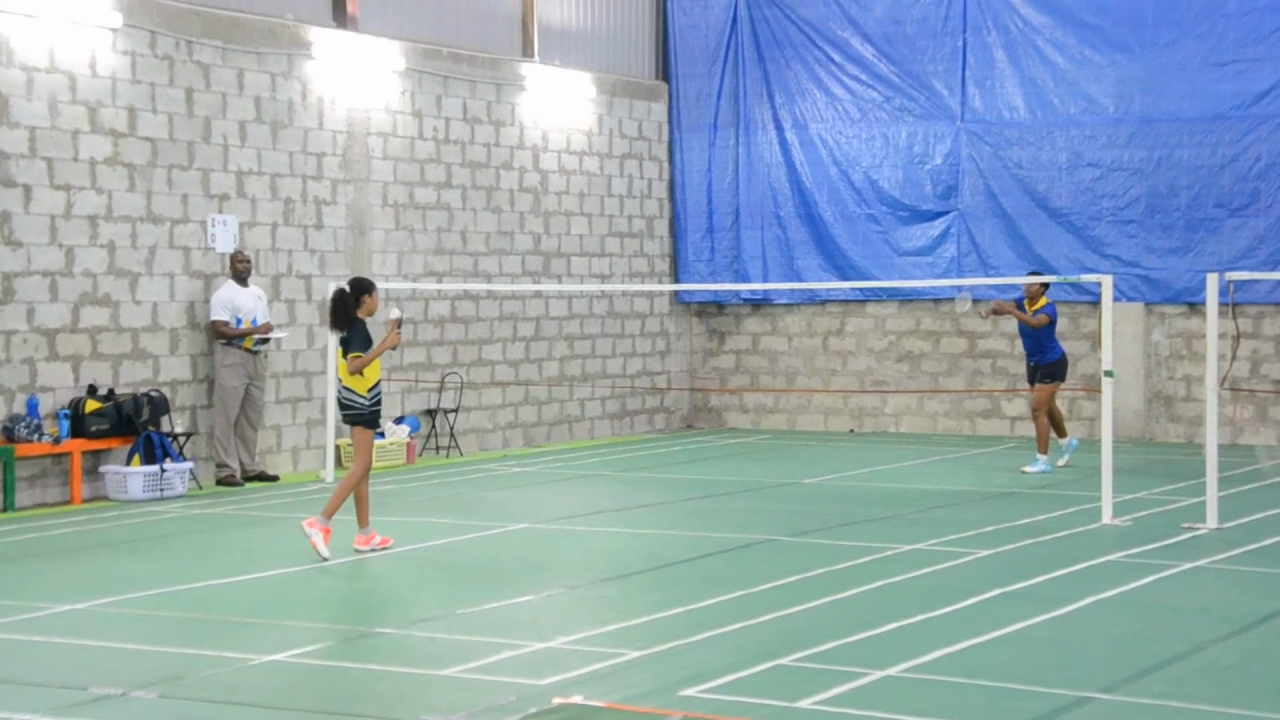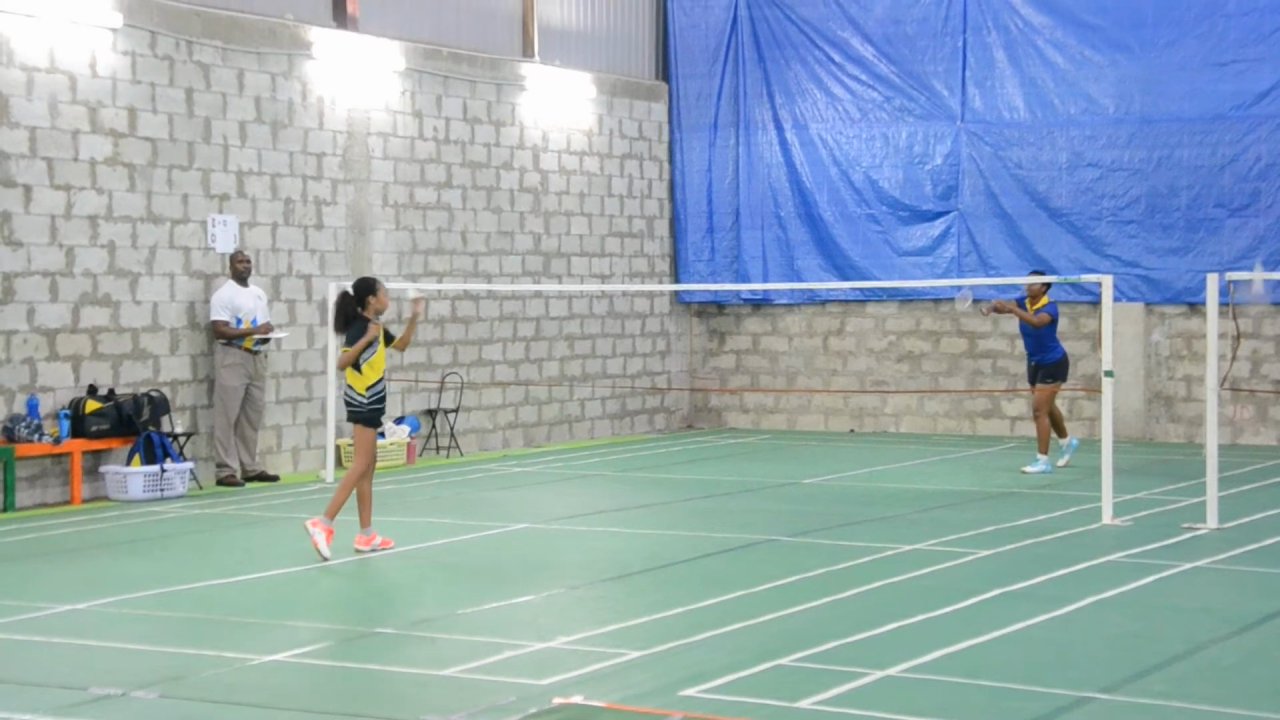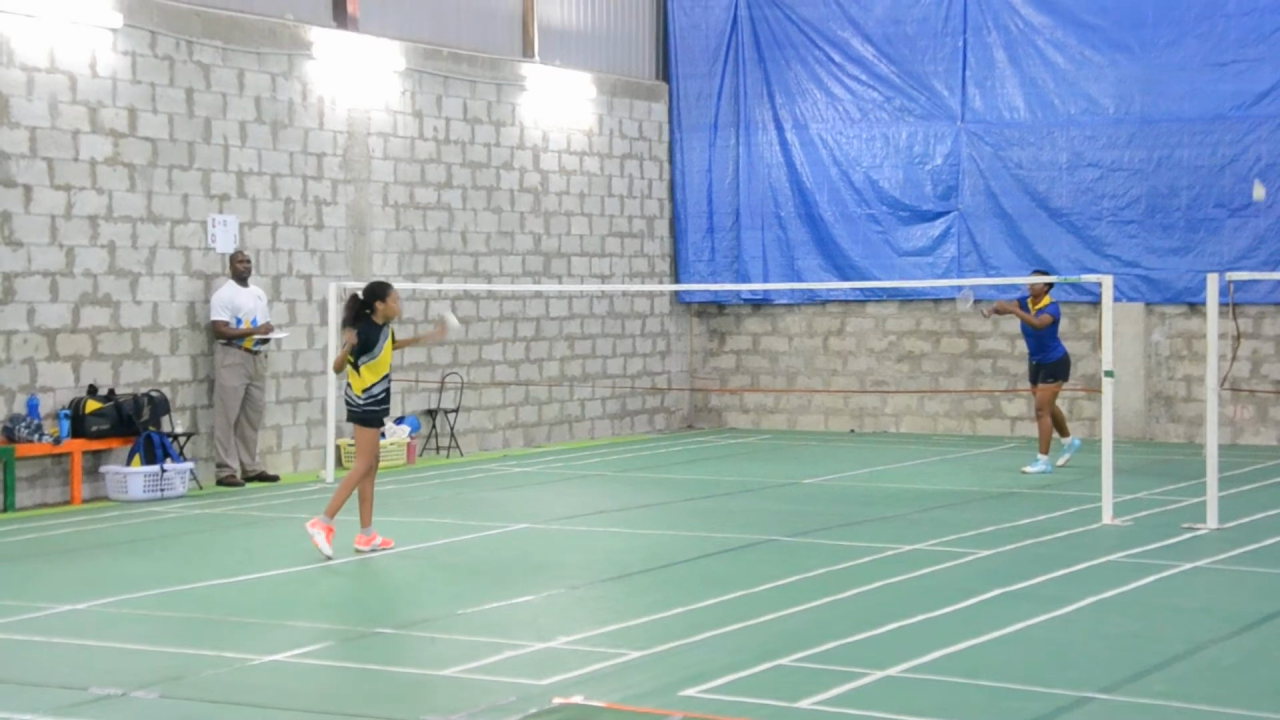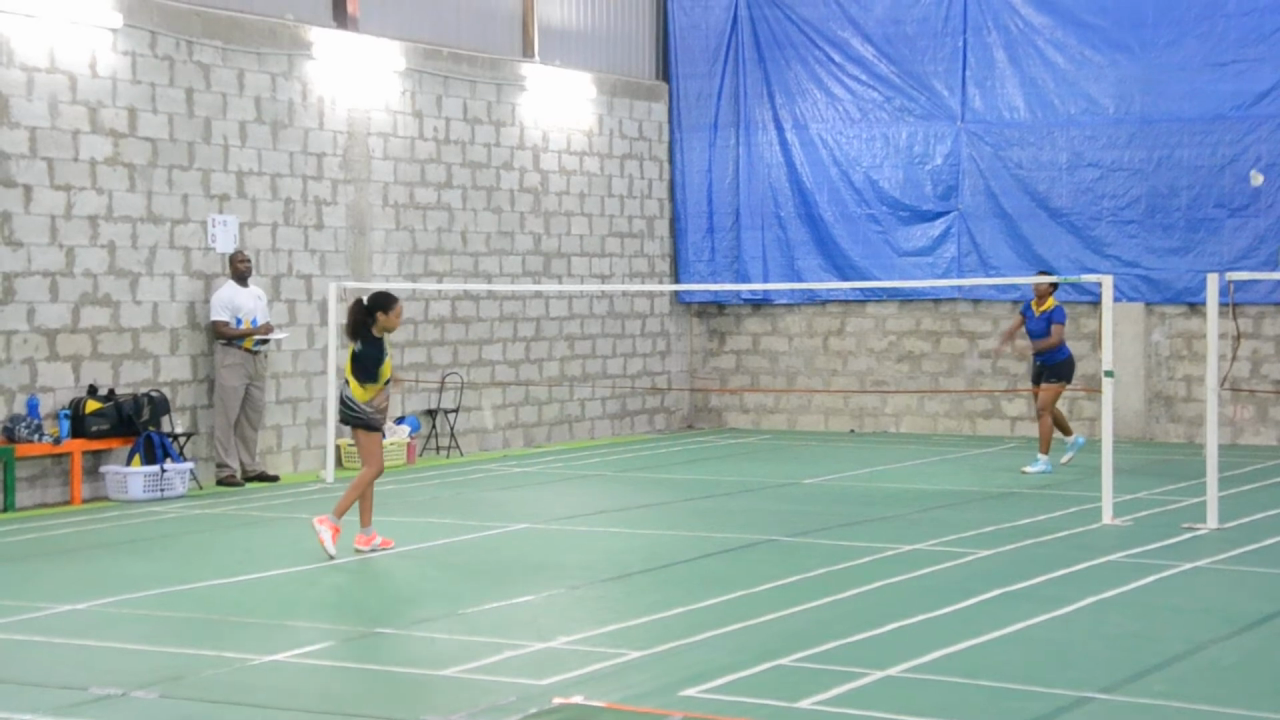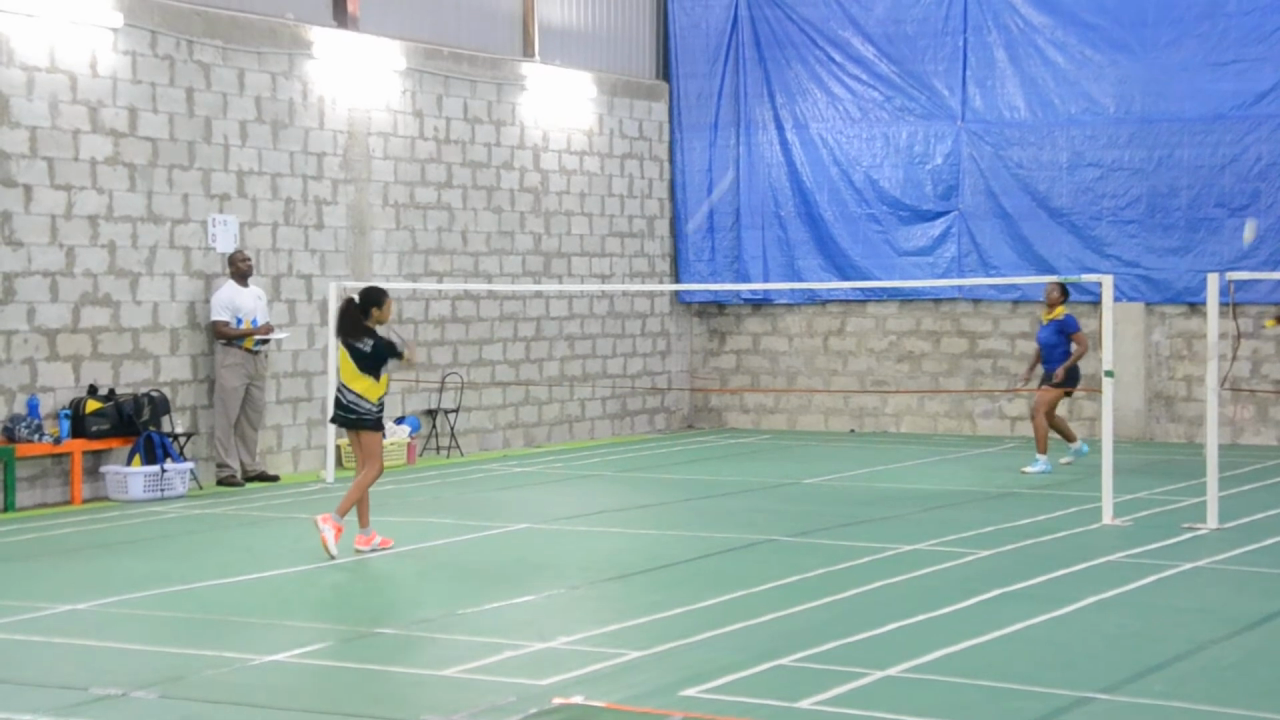
dt=0.2s
person 1, frame 1
left shoulder: (356, 326)
right shoulder: (357, 328)
left elbow: (371, 359)
right elbow: (352, 367)
left wrist: (391, 334)
right wrist: (384, 346)
left hip: (361, 404)
right hip: (361, 405)
left knee: (364, 467)
right knee: (359, 468)
left ankle: (365, 535)
right ankle: (320, 523)
person 1, frame 2
left shoulder: (375, 325)
right shoulder: (359, 325)
left elbow: (400, 345)
right elbow: (342, 360)
left wrist: (413, 317)
right wrist: (366, 339)
left hip: (369, 403)
right hip: (362, 404)
left knee: (368, 467)
right knee: (359, 467)
left ankle: (366, 534)
right ankle: (323, 524)
person 1, frame 3
left shoulder: (384, 325)
right shoulder: (364, 331)
left elbow: (392, 344)
right elbow: (337, 367)
left wrist: (427, 337)
right wrist: (347, 347)
left hip: (376, 404)
right hip: (364, 405)
left knee: (369, 467)
right knee: (361, 467)
left ankle: (366, 534)
right ankle: (322, 522)
person 1, frame 4
left shoulder: (375, 338)
right shoulder: (369, 351)
right elbow: (374, 392)
left hip: (358, 409)
right hip: (362, 413)
left knee: (368, 469)
right knee: (373, 469)
left ankle: (366, 534)
right ankle: (330, 522)
person 1, frame 5
left shoulder: (349, 332)
right shoulder: (380, 345)
right elbow: (407, 359)
right wrist: (408, 355)
left hip: (347, 406)
right hip: (366, 412)
left knee: (363, 469)
right knee: (373, 469)
left ankle: (365, 534)
right ankle: (333, 520)
person 2, frame 1
left shoulder: (259, 293)
right shoulder: (223, 295)
right elbow: (219, 331)
left wrist: (267, 333)
right wrist: (253, 331)
left hip: (256, 357)
right hip: (232, 357)
left knee: (252, 416)
right knee: (228, 417)
left ankle: (251, 467)
right ankle: (225, 471)
person 2, frame 2
left shoulder: (259, 293)
right shoulder: (224, 295)
right elbow: (219, 331)
left wrist: (267, 332)
right wrist: (253, 331)
left hip: (257, 357)
right hip: (232, 357)
left knee: (253, 416)
right knee: (228, 417)
left ankle: (251, 467)
right ankle: (226, 471)
person 2, frame 3
left shoulder: (259, 293)
right shoulder: (224, 294)
right elbow: (219, 331)
left wrist: (267, 332)
right wrist: (253, 331)
left hip: (257, 357)
right hip: (232, 357)
left knee: (253, 415)
right knee: (228, 417)
left ankle: (251, 467)
right ankle: (226, 471)
person 2, frame 4
left shoulder: (259, 293)
right shoulder: (223, 295)
right elbow: (219, 331)
left wrist: (267, 333)
right wrist: (253, 331)
left hip: (257, 357)
right hip: (232, 358)
left knee: (253, 416)
right knee: (228, 417)
left ankle: (251, 467)
right ankle: (226, 471)
person 2, frame 5
left shoulder: (259, 293)
right shoulder: (224, 295)
right elbow: (219, 331)
left wrist: (267, 333)
right wrist: (253, 331)
left hip: (257, 357)
right hip: (233, 358)
left knee: (253, 416)
right knee: (228, 417)
left ankle: (251, 467)
right ankle: (226, 471)
person 3, frame 1
left shoulder: (1048, 307)
right shoulder: (1021, 304)
left elbow: (1035, 323)
right elbow: (1004, 308)
left wrist: (1010, 310)
right wrist: (992, 310)
left hip: (1052, 363)
right hip: (1034, 363)
left knee: (1038, 410)
right knee: (1048, 406)
left ankle: (1043, 461)
right ankle: (1067, 442)
person 3, frame 2
left shoulder: (1050, 307)
right shoulder: (1023, 303)
left elbow: (1037, 321)
right elbow: (1005, 307)
left wrist: (1011, 308)
right wrist: (992, 307)
left hip: (1053, 363)
right hip: (1034, 363)
left knee: (1039, 410)
right knee: (1048, 406)
left ankle: (1043, 461)
right ankle: (1067, 442)
person 3, frame 3
left shoulder: (1052, 307)
right shoulder: (1024, 302)
left elbow: (1039, 324)
right elbow: (1007, 307)
left wrist: (1016, 311)
right wrist: (994, 309)
left hip: (1054, 362)
right hip: (1036, 362)
left knee: (1041, 410)
right knee: (1048, 406)
left ankle: (1043, 461)
right ankle: (1069, 441)
person 3, frame 4
left shoulder: (1056, 311)
right shoulder: (1028, 307)
left elbow: (1056, 339)
right elbow: (1014, 328)
left wrist: (1031, 347)
right wrist: (1002, 343)
left hip: (1059, 364)
right hip: (1041, 364)
left knee: (1043, 410)
right knee: (1046, 408)
left ankle: (1043, 461)
right ankle: (1073, 440)
person 3, frame 5
left shoulder: (1066, 320)
right shoulder: (1044, 318)
left elbow: (1083, 346)
left wrist: (1064, 368)
right wrist: (1030, 369)
left hip: (1063, 374)
right hip: (1049, 373)
left knee: (1037, 410)
right knee: (1047, 414)
left ankle: (1041, 461)
right ankle: (1077, 445)
